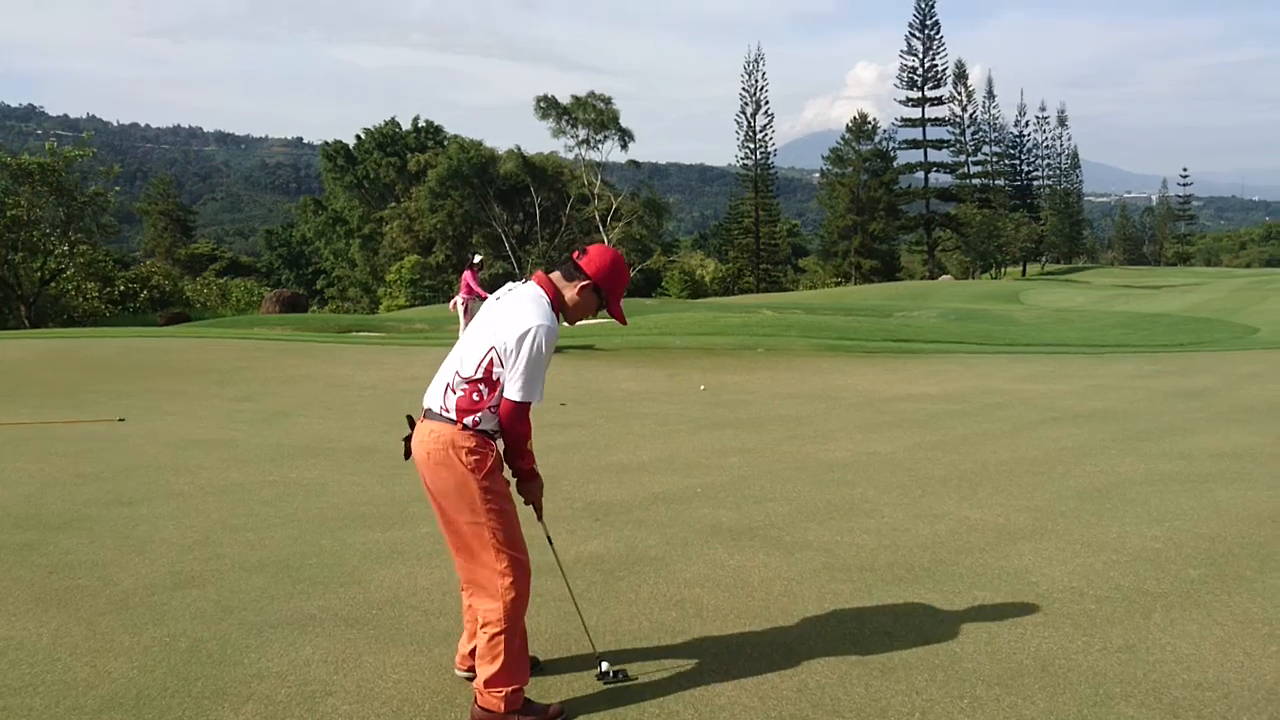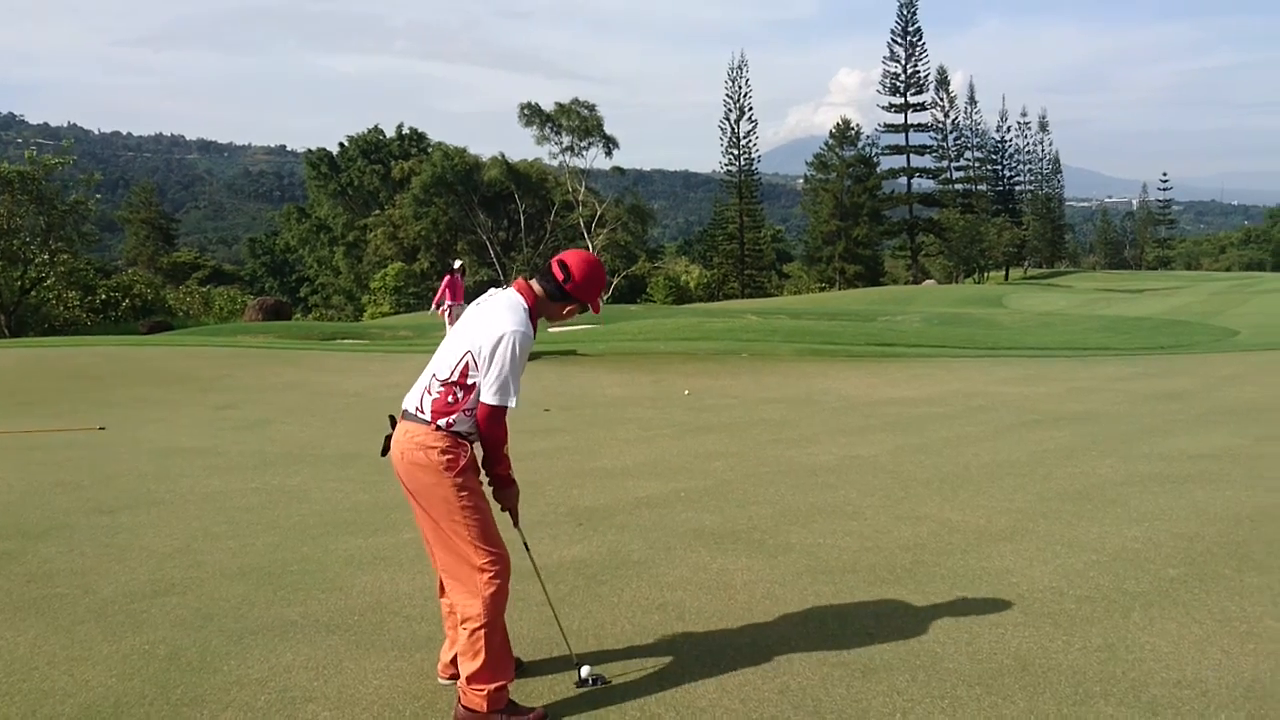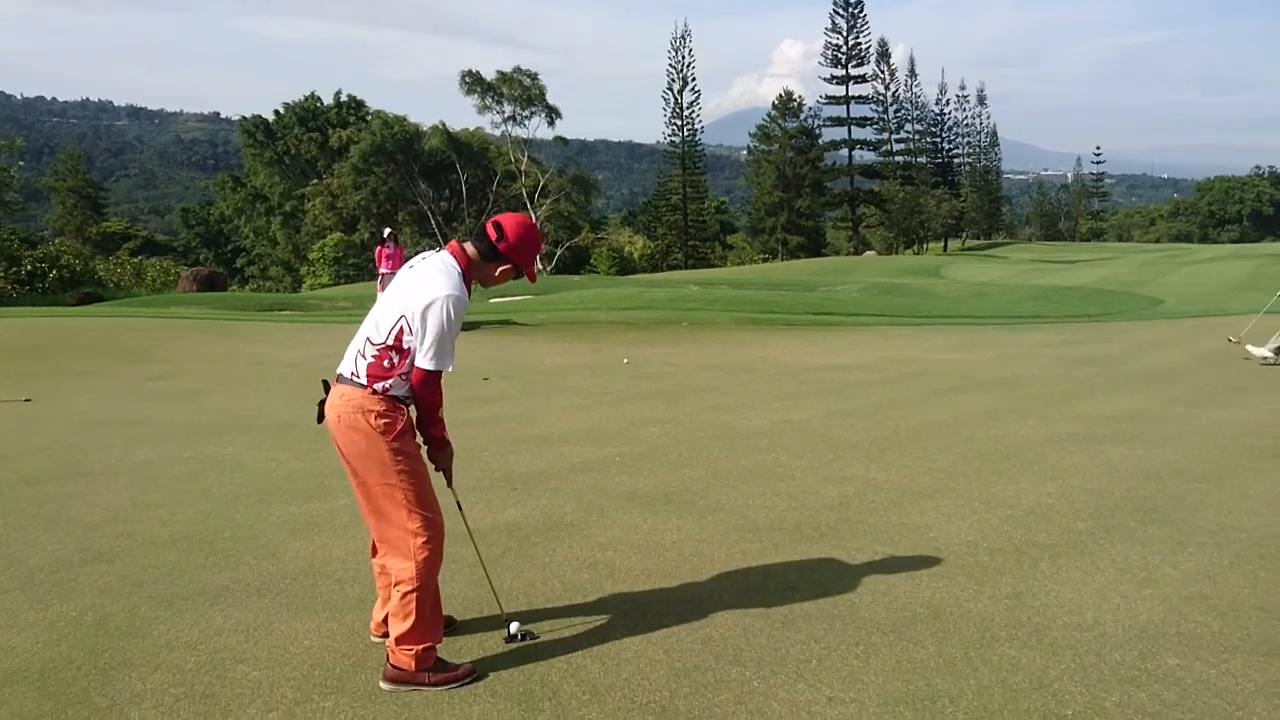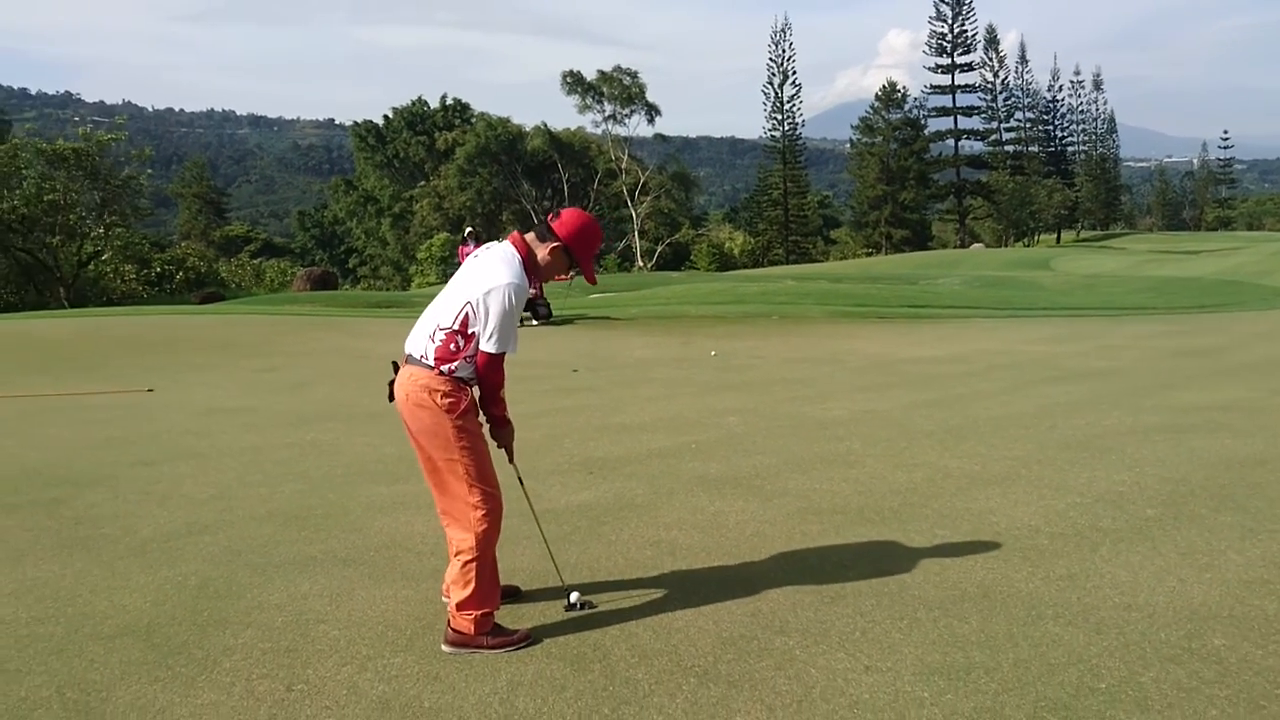
dt=0.5s
person 1, frame 1
left shoulder: (514, 292)
right shoulder: (539, 324)
right elbow: (513, 412)
left wrist: (518, 469)
right wrist: (527, 474)
left hip: (434, 431)
right hip: (460, 445)
left knee: (482, 559)
right knee: (505, 569)
left ankle: (476, 653)
person 1, frame 2
left shoulder: (498, 298)
right shoulder: (514, 329)
right elbow: (489, 416)
left wrist: (496, 474)
right wrist: (503, 479)
left hip: (417, 435)
right hip: (436, 447)
left knee: (460, 558)
right knee: (485, 567)
left ankle: (459, 658)
person 1, frame 3
left shoulder: (430, 260)
right shoulder: (449, 294)
right elbow: (425, 381)
left wrist: (431, 437)
right wrist: (438, 442)
left hip: (352, 399)
right hip: (372, 411)
left knee: (394, 522)
right knee: (418, 530)
left ankle: (392, 615)
right ankle: (409, 659)
person 1, frame 4
left shoulder: (494, 251)
right shoulder: (510, 282)
right elbow: (489, 363)
left wrist: (492, 415)
right wrist: (499, 420)
left hip: (418, 377)
right hip: (437, 390)
left knee: (461, 497)
right knee: (478, 504)
left ankle: (463, 583)
right ankle: (468, 624)
